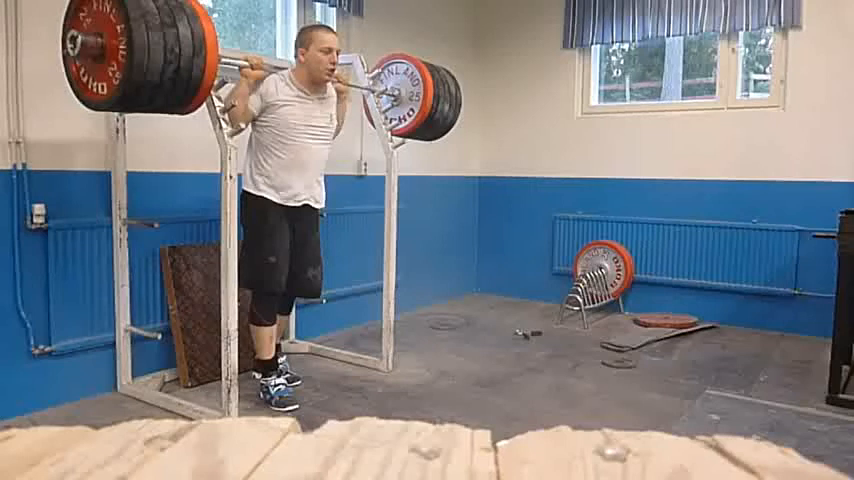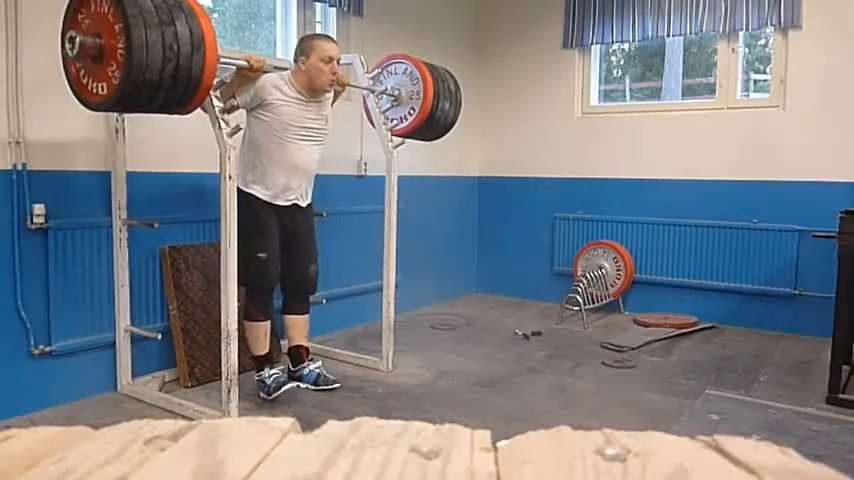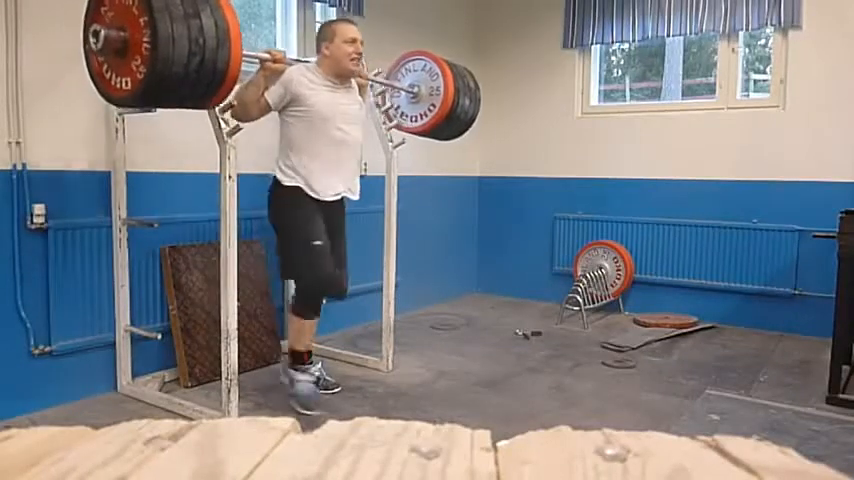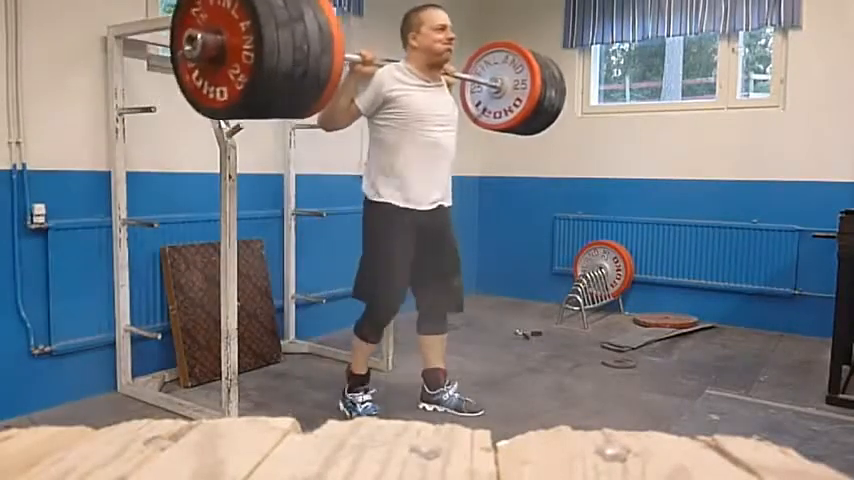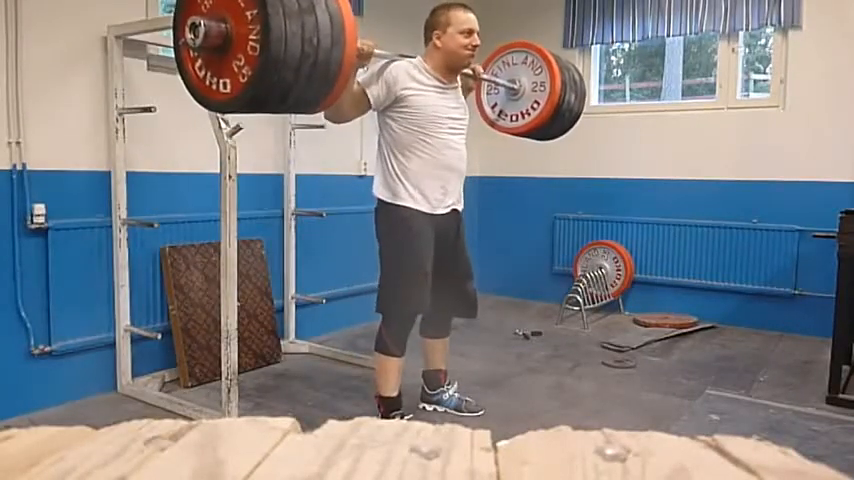
dt=1s
person 1, frame 1
left shoulder: (328, 94)
right shoulder: (270, 88)
right elbow: (225, 122)
left wrist: (342, 97)
right wrist: (245, 80)
left hip: (308, 205)
right hip: (267, 203)
left knee: (295, 288)
right knee: (268, 289)
left ankle: (270, 357)
right ankle: (269, 377)
person 1, frame 2
left shoulder: (325, 97)
right shoulder: (267, 87)
left wrist: (338, 93)
right wrist: (241, 76)
left hip: (299, 204)
right hip: (259, 201)
left knee: (301, 285)
right knee: (261, 285)
left ankle: (301, 364)
right ankle: (265, 370)
person 1, frame 3
left shoulder: (354, 89)
right shoulder: (296, 80)
right elbow: (242, 112)
right wrist: (265, 73)
left hip: (333, 199)
right hip: (296, 195)
left knee: (318, 285)
right knee: (315, 279)
left ankle: (301, 364)
right ankle: (302, 372)
person 1, frame 4
left shoulder: (443, 86)
right shoulder: (386, 80)
right elbow: (329, 121)
right wrist: (354, 76)
left hip: (435, 207)
right hip: (391, 207)
left knee: (437, 299)
right knee: (384, 302)
left ankle: (436, 387)
right ankle: (354, 389)
person 1, frame 5
left shoulder: (454, 84)
right shoulder: (398, 75)
right elbow: (337, 112)
right wrist: (351, 66)
left hip: (448, 212)
right hip: (406, 212)
left knee: (446, 302)
right knee: (402, 311)
left ankle: (436, 389)
right ankle: (390, 413)
